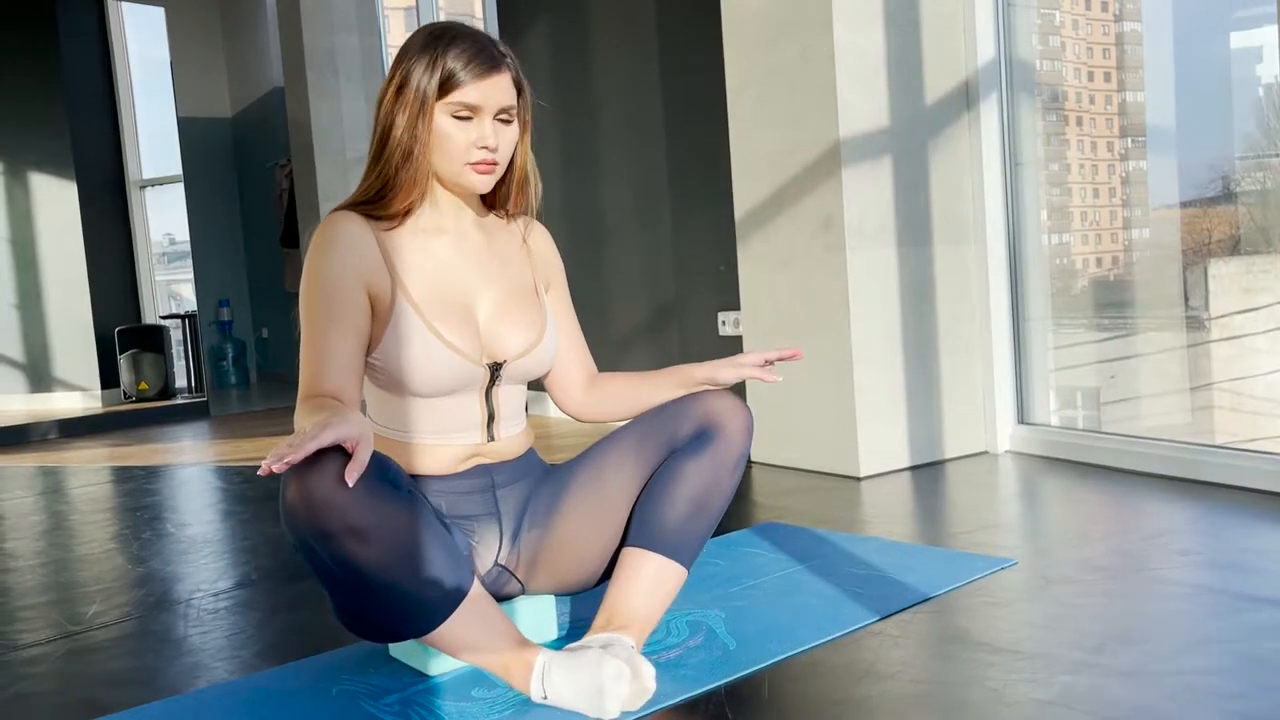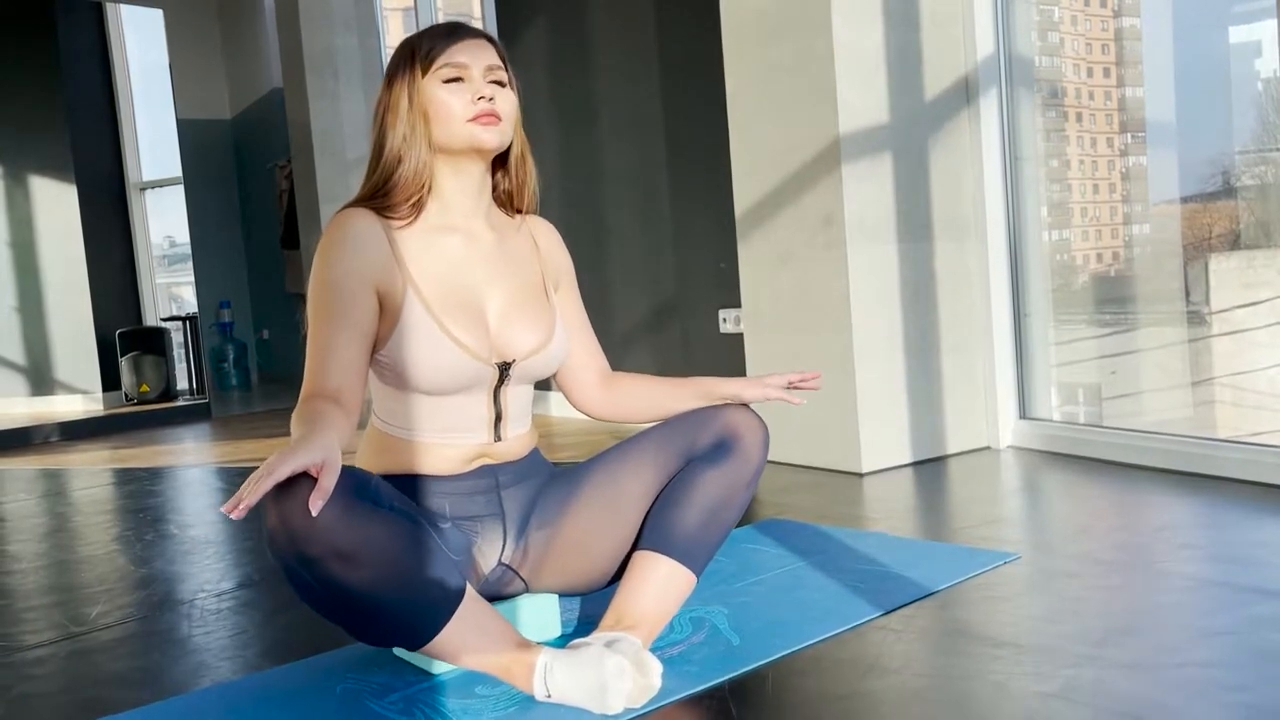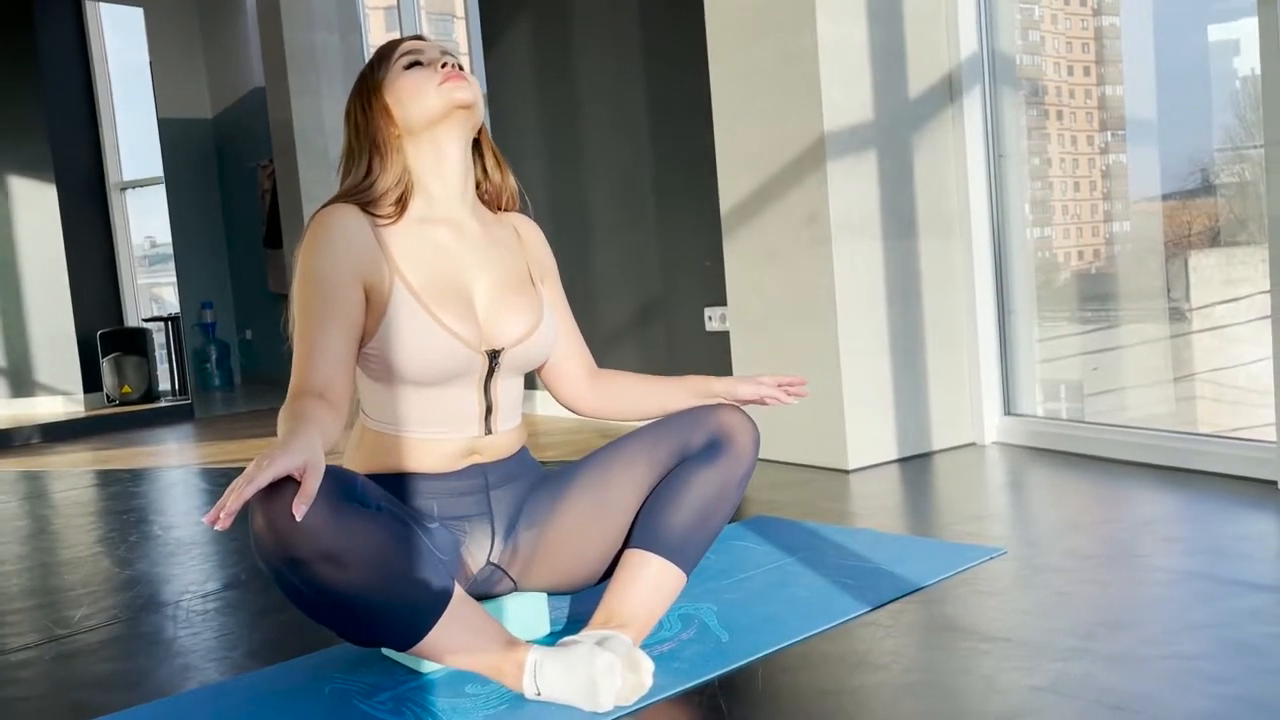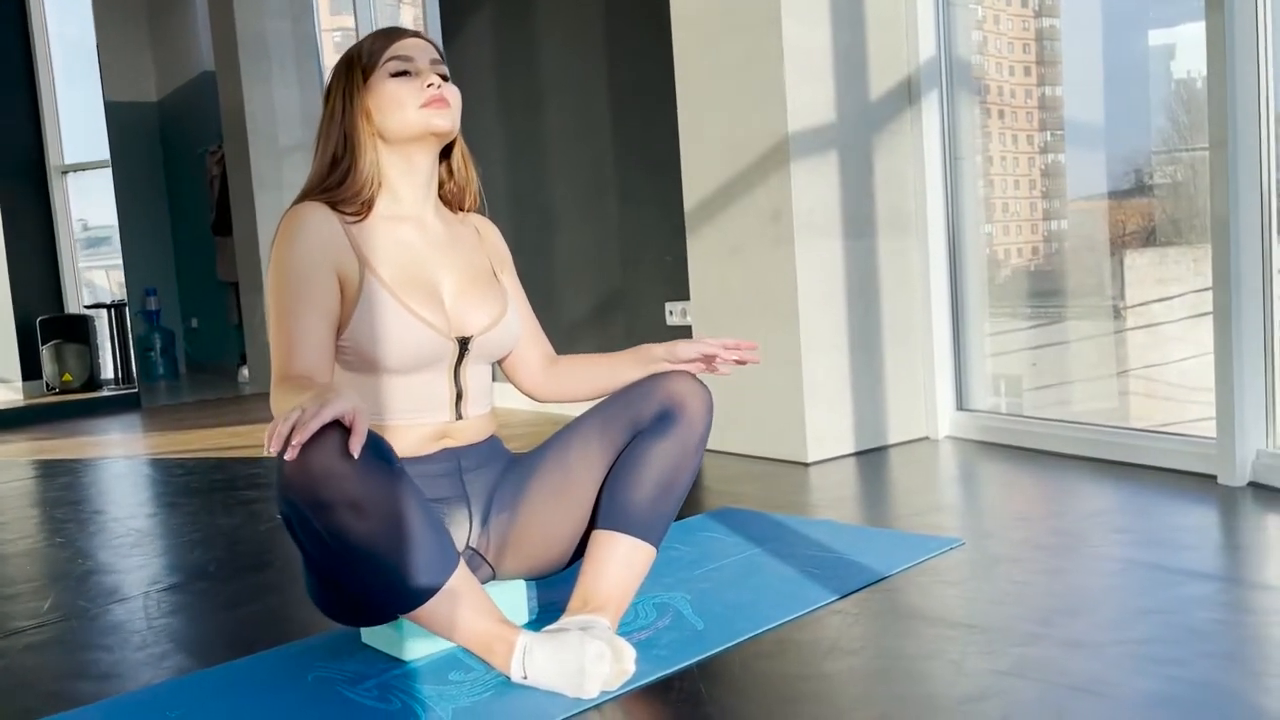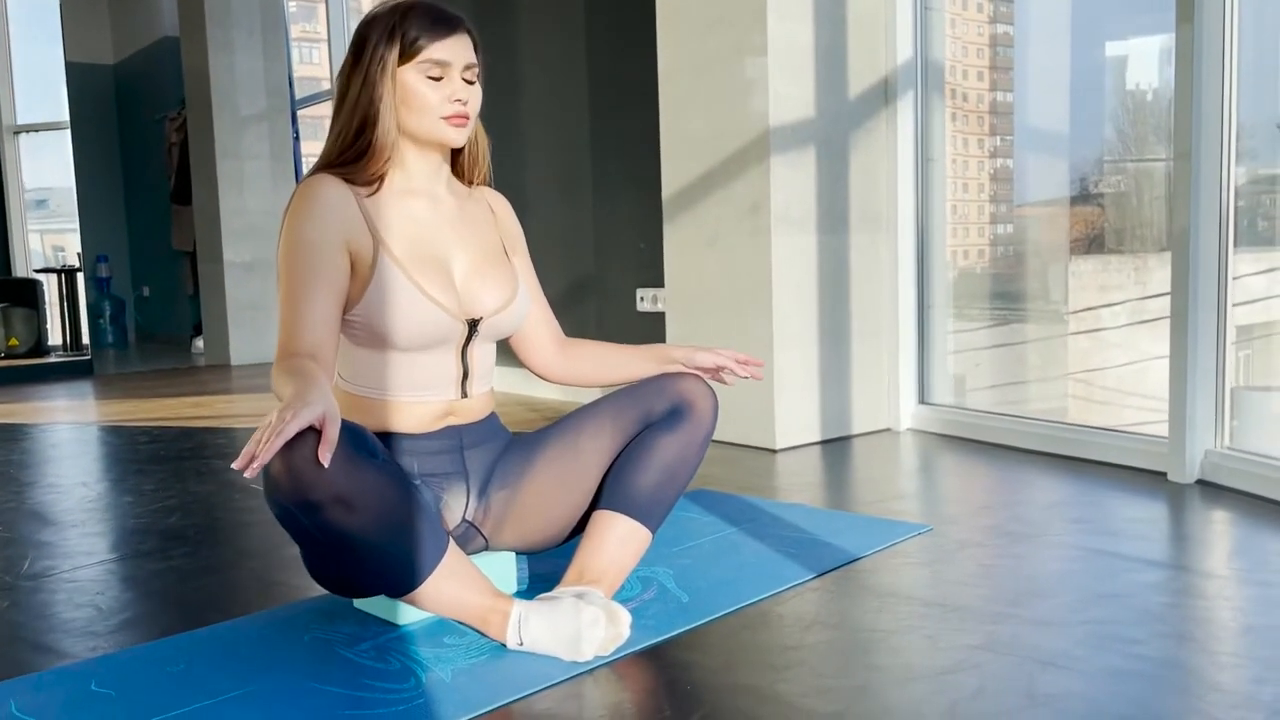
dt=1s
person 1, frame 1
left shoulder: (528, 241)
right shoulder: (353, 241)
left elbow: (582, 391)
right elbow: (323, 397)
left wrist: (709, 370)
right wrist: (340, 421)
left hip: (529, 510)
right hip: (412, 531)
left knee: (718, 417)
right knee: (322, 486)
left ankle: (613, 646)
person 1, frame 2
left shoulder: (538, 240)
right shoulder: (364, 237)
left elbow: (596, 389)
right elbow: (331, 394)
left wrist: (729, 387)
right wrist: (320, 438)
left hip: (530, 508)
right hip: (415, 525)
left knee: (732, 432)
right knee: (307, 511)
left ankle: (617, 646)
person 1, frame 3
left shoulder: (521, 237)
right shoulder: (349, 232)
left elbow: (582, 385)
right elbow: (318, 393)
left wrist: (715, 387)
right wrist: (301, 438)
left hip: (520, 507)
right hip: (404, 527)
left knee: (724, 433)
right knee: (293, 515)
left ankle: (611, 641)
right ankle: (522, 666)
person 1, frame 4
left shoulder: (480, 235)
right shoulder: (319, 229)
left elbow: (543, 374)
right elbow: (294, 385)
left wrist: (660, 354)
right wrist: (326, 398)
left hip: (494, 497)
right hip: (387, 523)
left knee: (678, 398)
right knee: (320, 460)
left ankle: (589, 626)
right ankle: (514, 648)
person 1, frame 5
left shoulder: (490, 209)
right shoulder: (332, 202)
left elbow: (550, 352)
right elbow: (300, 355)
left wrist: (672, 355)
right wrist: (311, 392)
left hip: (490, 471)
right hip: (384, 488)
left knee: (684, 398)
right knee: (304, 462)
left ankle: (581, 598)
right ankle: (507, 618)
